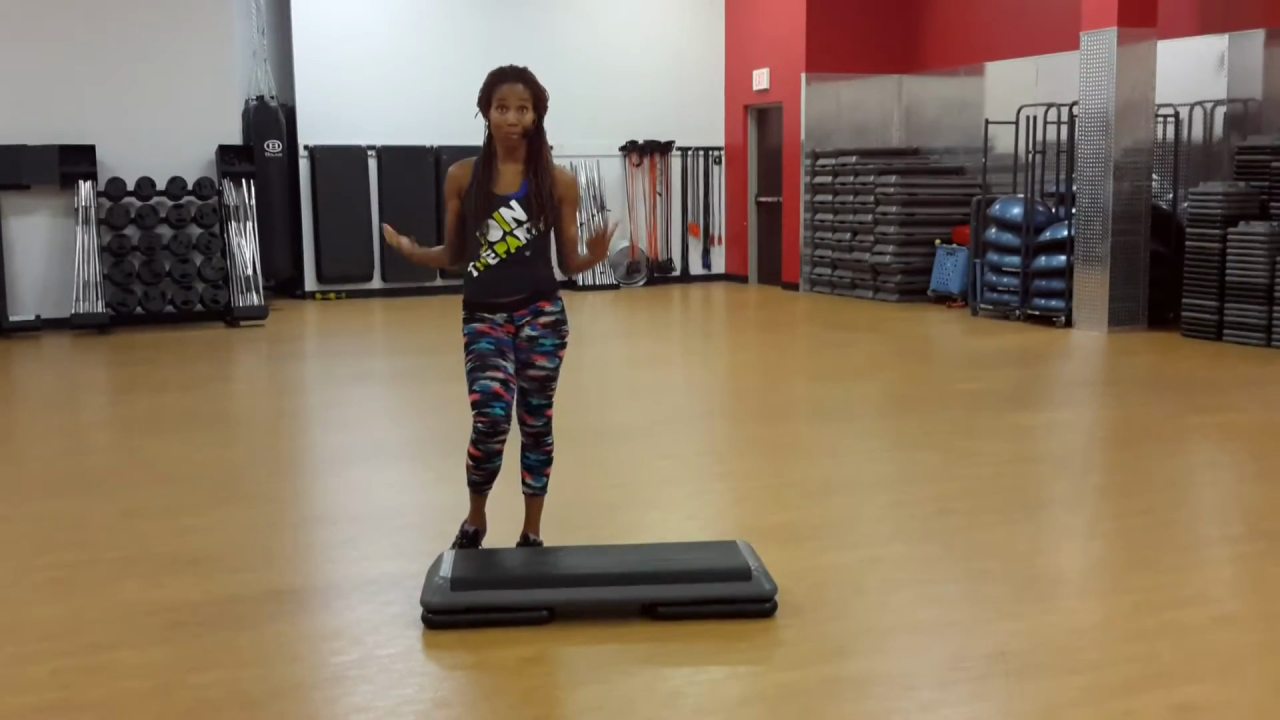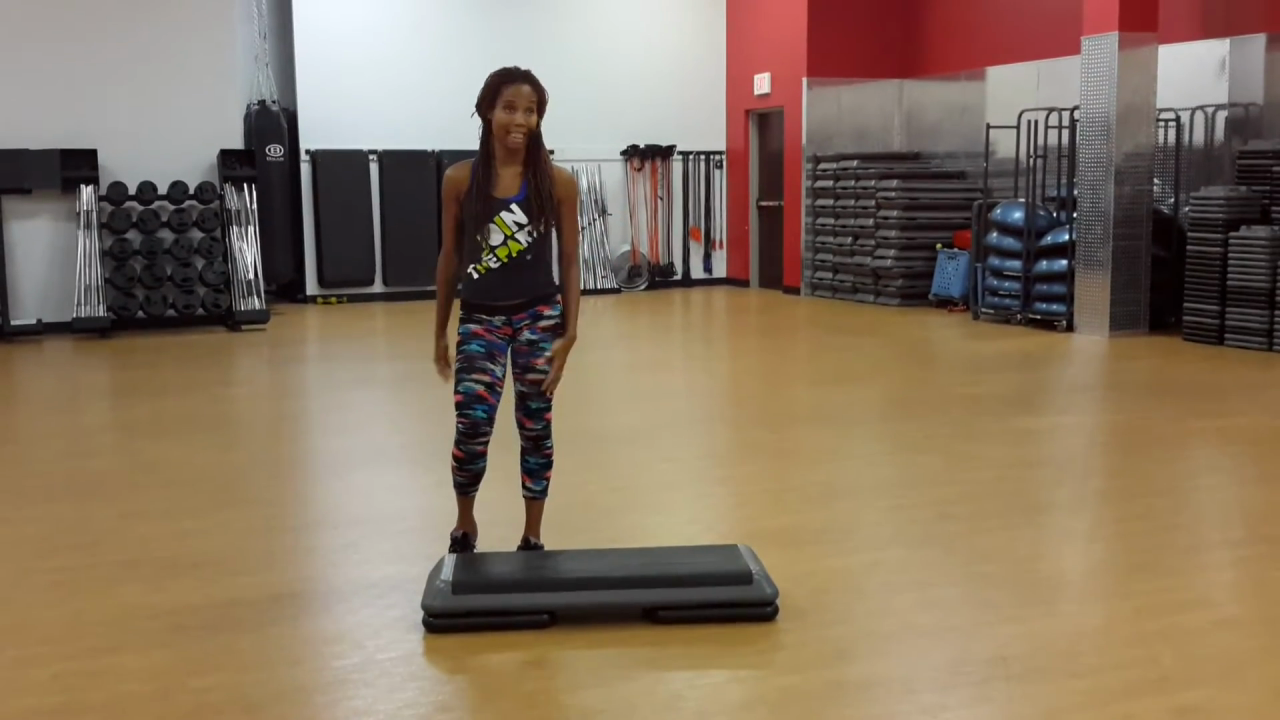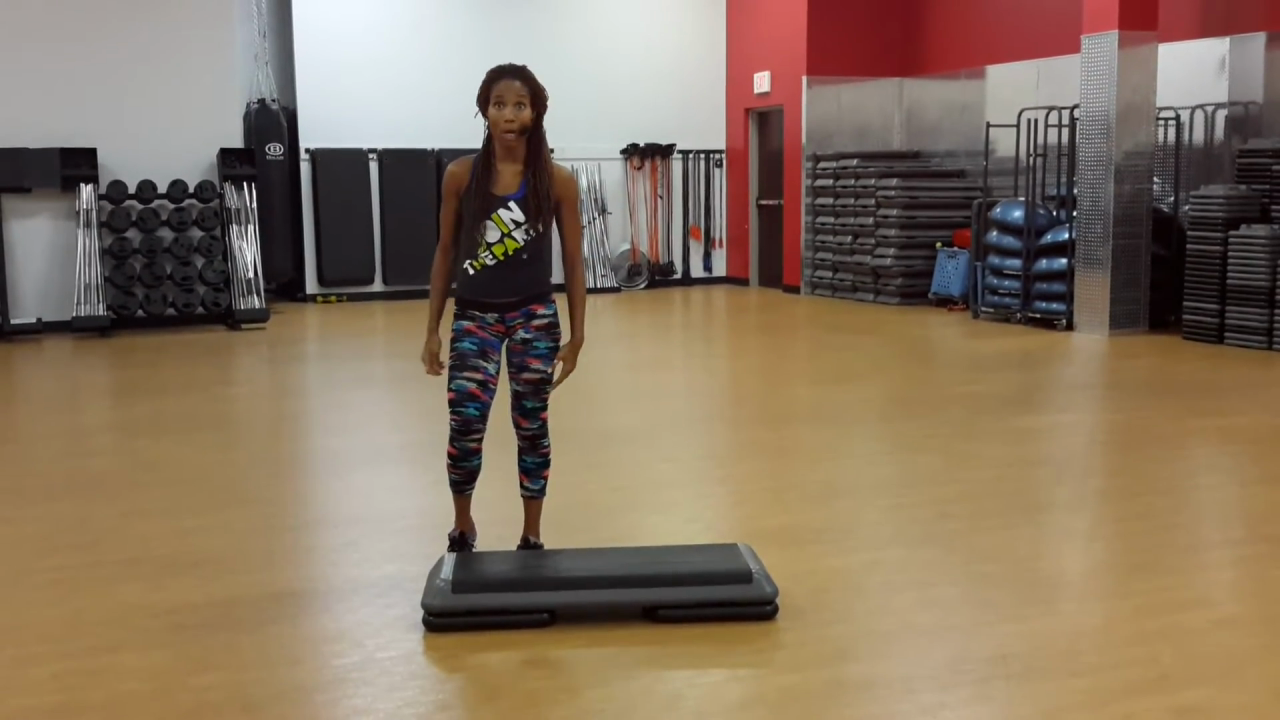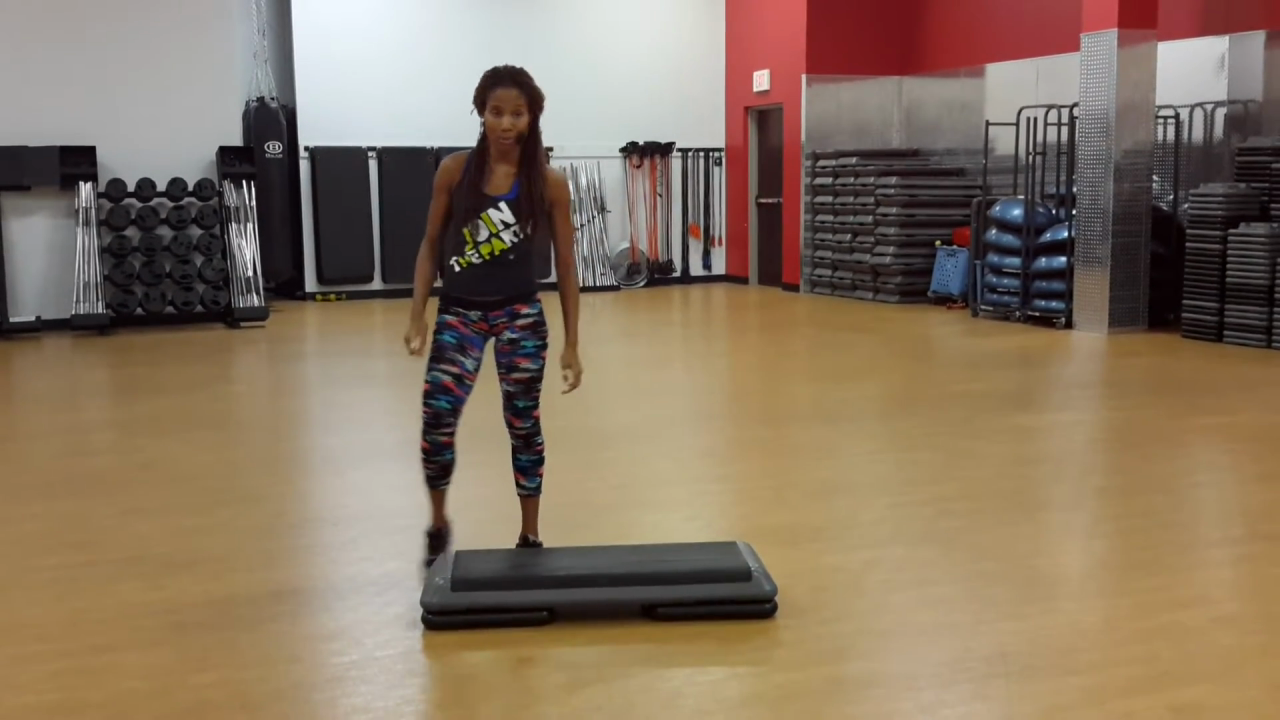
dt=0.4s
person 1, frame 1
left shoulder: (558, 181)
right shoulder: (462, 176)
left elbow: (567, 262)
right elbow: (453, 255)
left wrist: (594, 256)
right wrist: (413, 250)
left hip: (542, 314)
right hip: (484, 316)
left knee: (536, 423)
right knee: (491, 420)
left ankle: (531, 533)
right ankle: (475, 520)
person 1, frame 2
left shoulder: (557, 181)
right shoulder: (460, 179)
left elbow: (570, 261)
right elbow: (449, 257)
left wrist: (569, 334)
right wrist: (439, 333)
left hip: (539, 316)
right hip: (480, 319)
left knee: (535, 427)
right knee: (473, 425)
left ankle: (532, 537)
right ankle: (465, 527)
person 1, frame 3
left shoulder: (557, 180)
right shoulder: (460, 174)
left elbow: (573, 260)
right elbow: (445, 252)
left wrist: (577, 335)
right wrist: (432, 329)
left hip: (534, 315)
right hip: (474, 316)
left knee: (532, 426)
right knee: (465, 423)
left ankle: (531, 537)
right ankle: (462, 528)
person 1, frame 4
left shoulder: (550, 182)
right shoulder: (454, 170)
left elbow: (565, 264)
right elbow: (431, 245)
left wrist: (572, 342)
right wrist: (417, 312)
left hip: (520, 314)
right hip: (459, 312)
left knee: (524, 424)
right knee: (437, 418)
left ankle: (530, 536)
right ankle: (438, 523)
